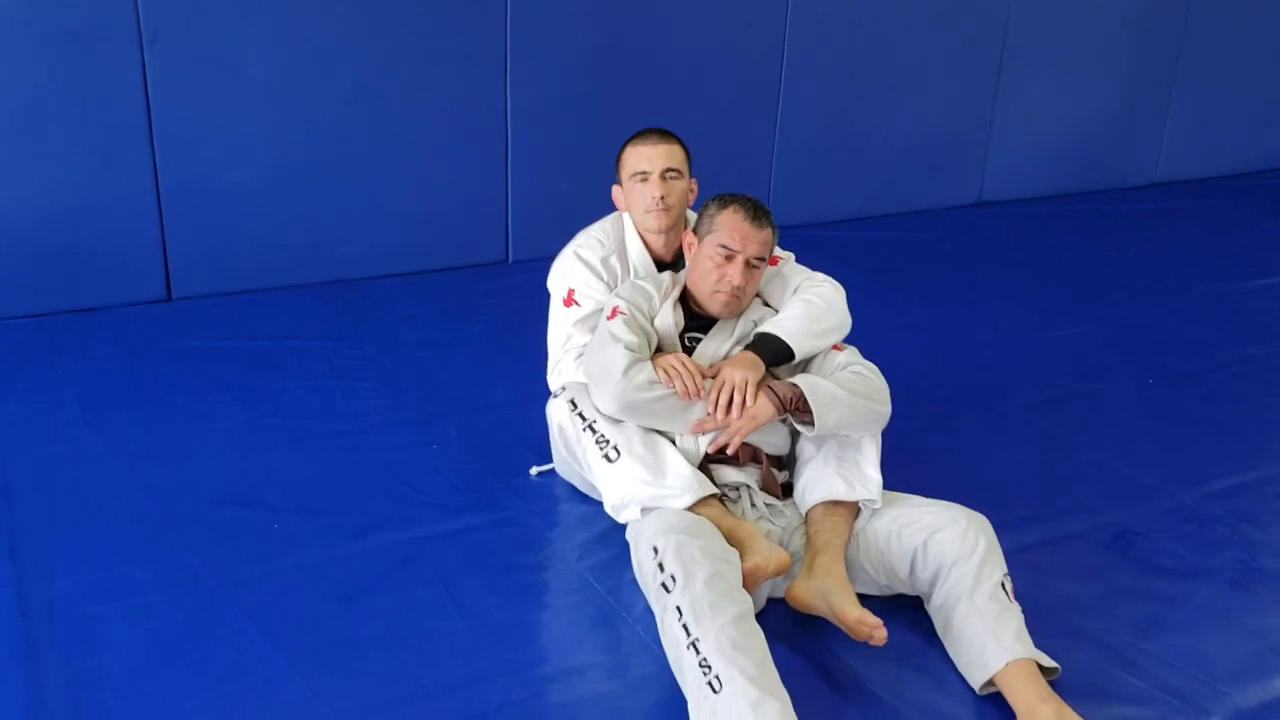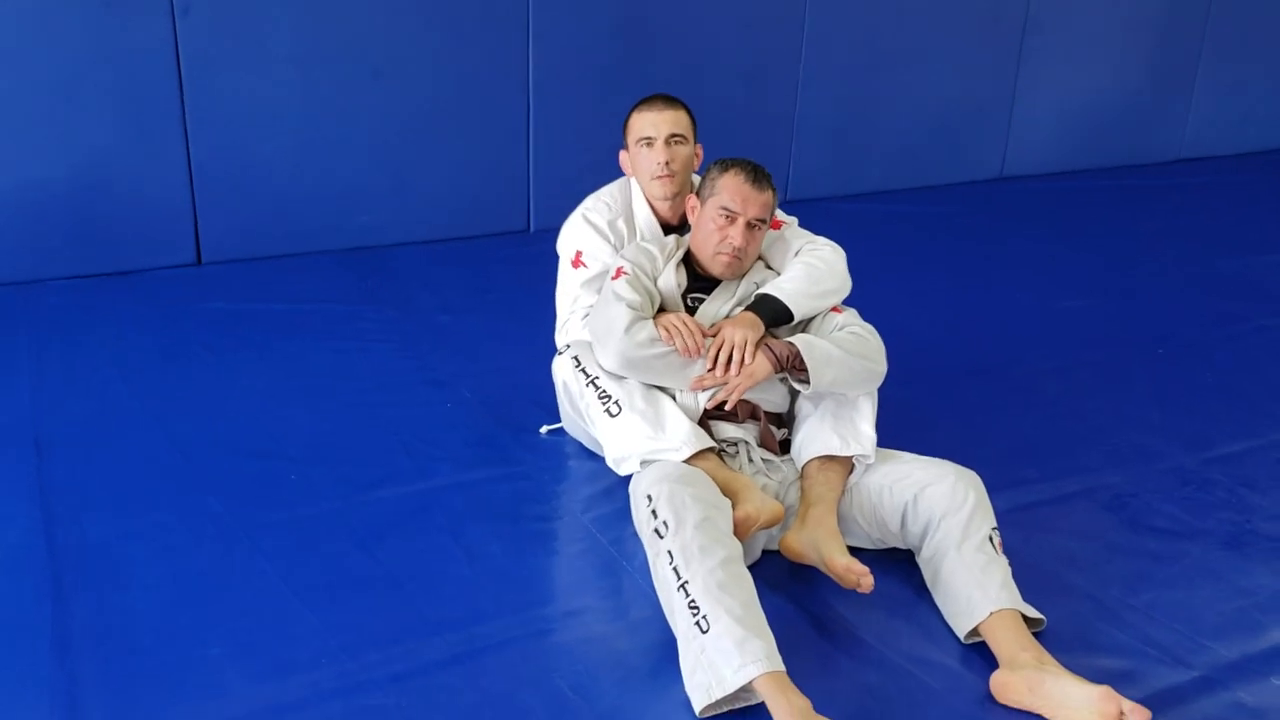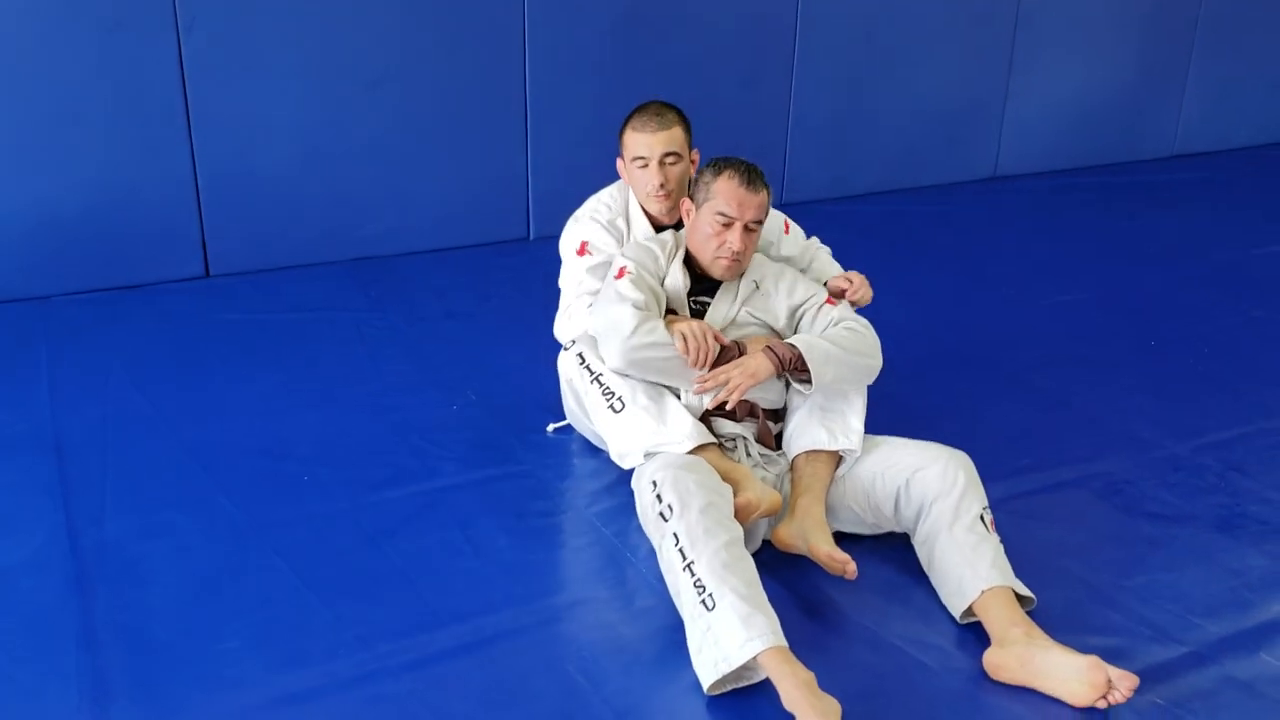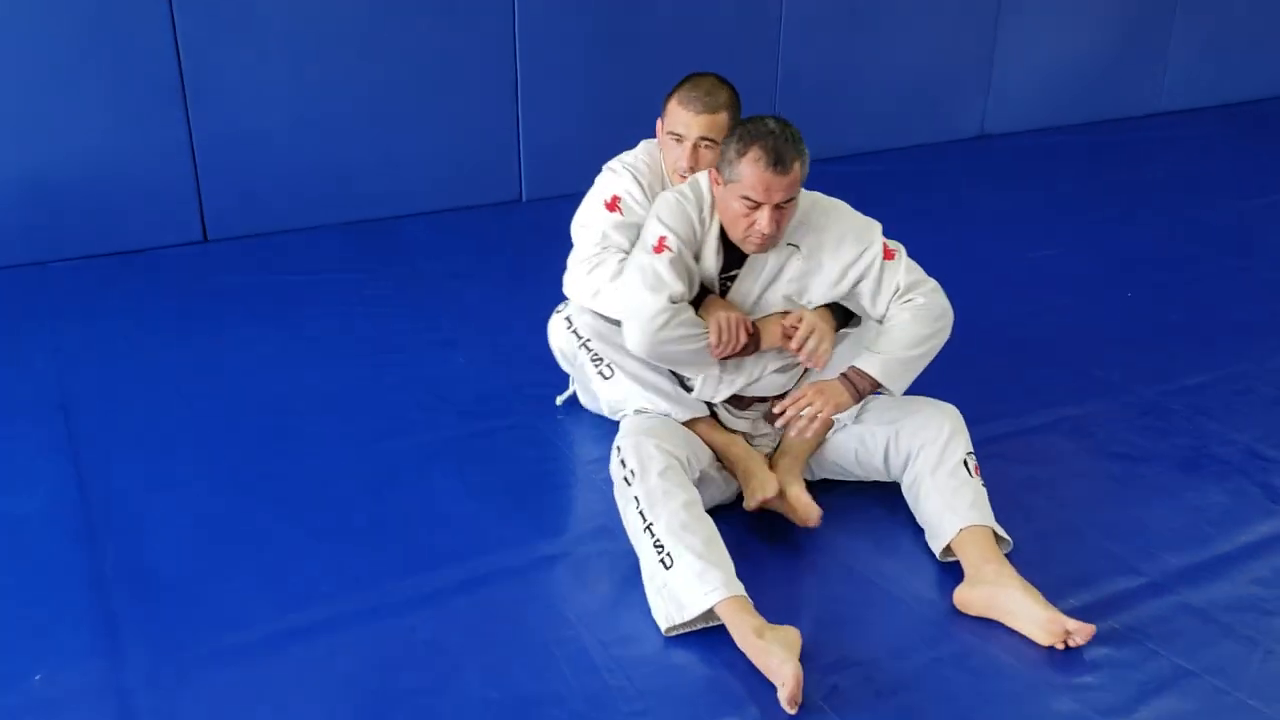
dt=0.7s
person 1, frame 1
left shoulder: (775, 326)
right shoulder: (640, 303)
left elbow: (869, 396)
right elbow: (614, 386)
left wrist: (779, 397)
right wrist: (728, 412)
left hip: (789, 510)
right hip: (690, 515)
left knee: (956, 532)
right knee: (675, 548)
person 1, frame 2
right shoulder: (645, 265)
left elbow: (867, 356)
right elbow: (618, 344)
left wrist: (778, 356)
left hip: (789, 466)
right hip: (695, 470)
left knee: (947, 487)
right knee: (668, 495)
left ankle: (1025, 663)
person 1, frame 3
left shoulder: (778, 282)
right shoulder: (644, 263)
left elbow: (861, 348)
right elbow: (623, 344)
left wrist: (774, 359)
right wrist: (729, 356)
left hip: (789, 457)
right hip: (696, 464)
left knee: (941, 470)
right knee: (667, 484)
left ankle: (1016, 640)
person 1, frame 4
left shoulder: (829, 224)
right shoulder: (678, 214)
left elbow: (926, 305)
right elbow: (647, 330)
left wrist: (852, 384)
right wrist: (750, 338)
left hip: (795, 417)
left knee: (933, 424)
right knee: (641, 450)
left ankle: (989, 576)
right ankle: (749, 629)
person 2, frame 1
right shoulder: (589, 258)
left elbow: (825, 301)
right elbow: (567, 367)
left wrist: (757, 356)
right wrist: (643, 363)
left hip: (718, 425)
right hip: (629, 432)
right knee: (573, 406)
right ankle: (742, 536)
person 2, frame 2
right shoulder: (597, 220)
left elbow: (827, 264)
right elbow: (575, 327)
left wrist: (756, 316)
right wrist: (646, 322)
left hip: (721, 382)
right hip: (638, 395)
right knee: (577, 363)
left ankle: (818, 522)
right ankle: (739, 489)
person 2, frame 3
right shoulder: (595, 223)
left elbow: (806, 260)
right elbow: (577, 318)
left wrist: (836, 284)
right wrist: (660, 324)
right hip: (640, 389)
right knee: (582, 354)
left ankle: (805, 511)
right ankle: (737, 480)
person 2, frame 4
right shoulder: (627, 178)
right elbow: (589, 274)
left wrist: (828, 313)
right wrist: (699, 306)
right knee: (571, 323)
right ankle: (736, 454)
